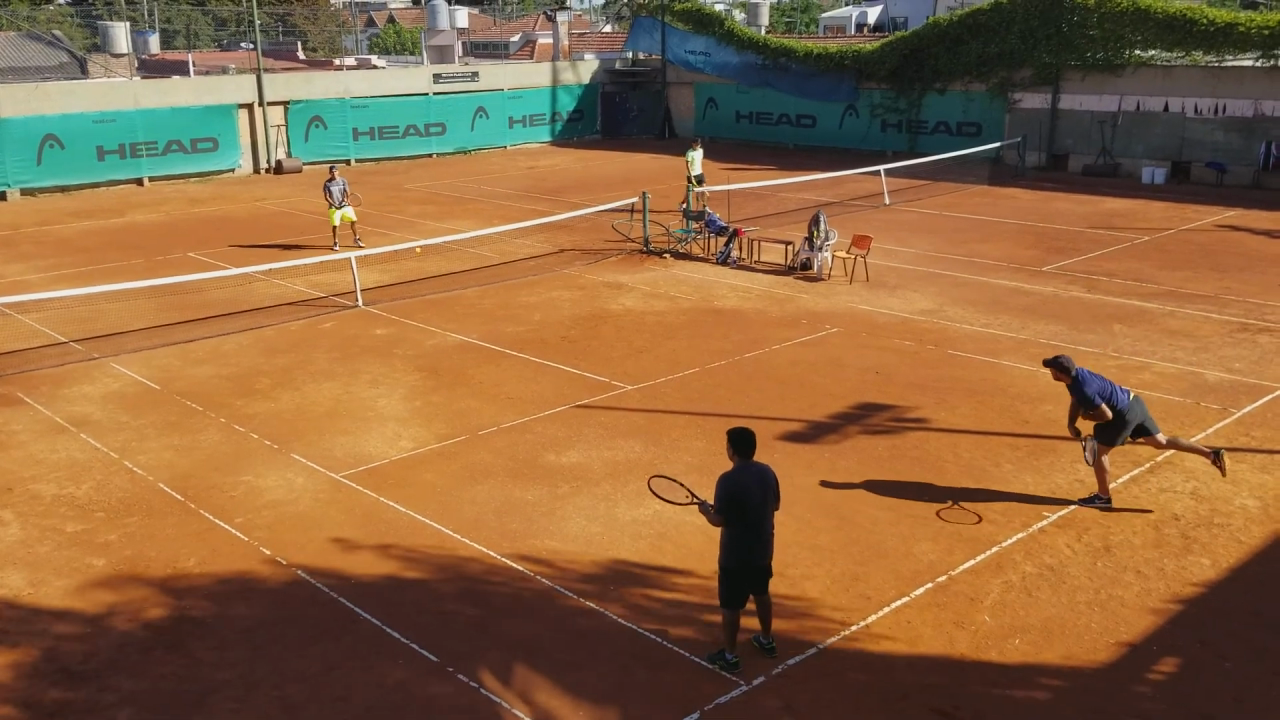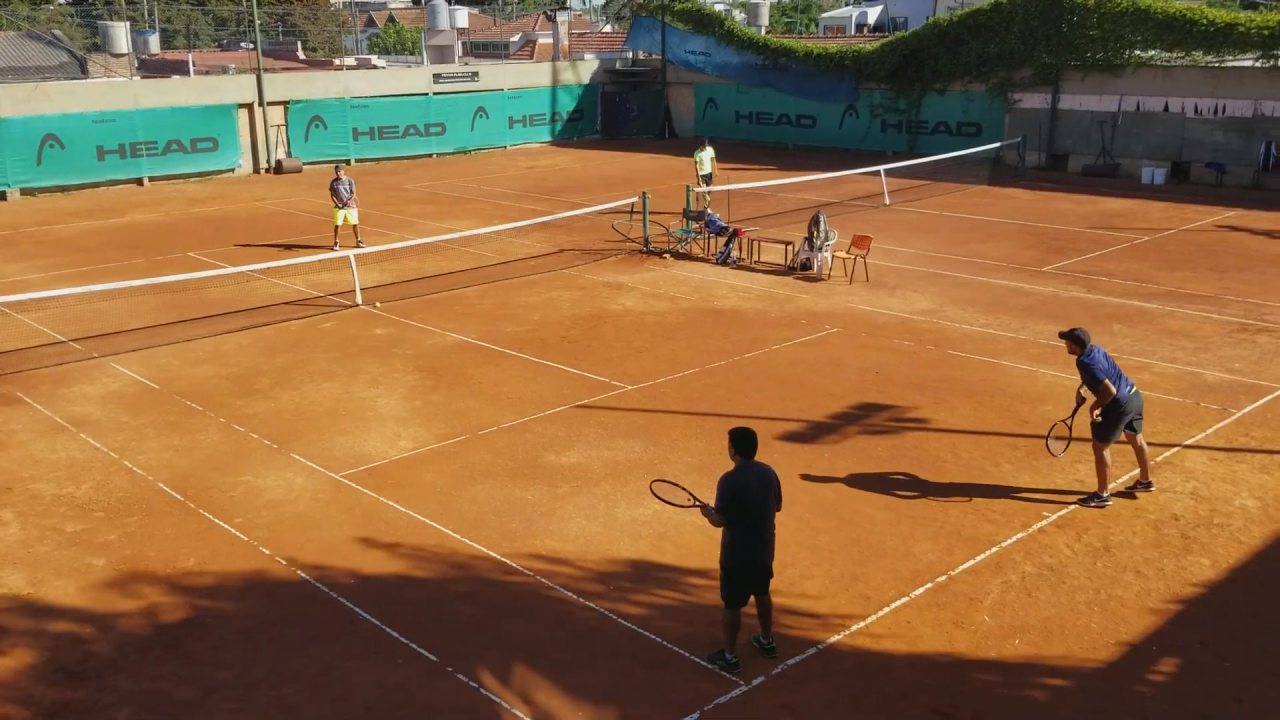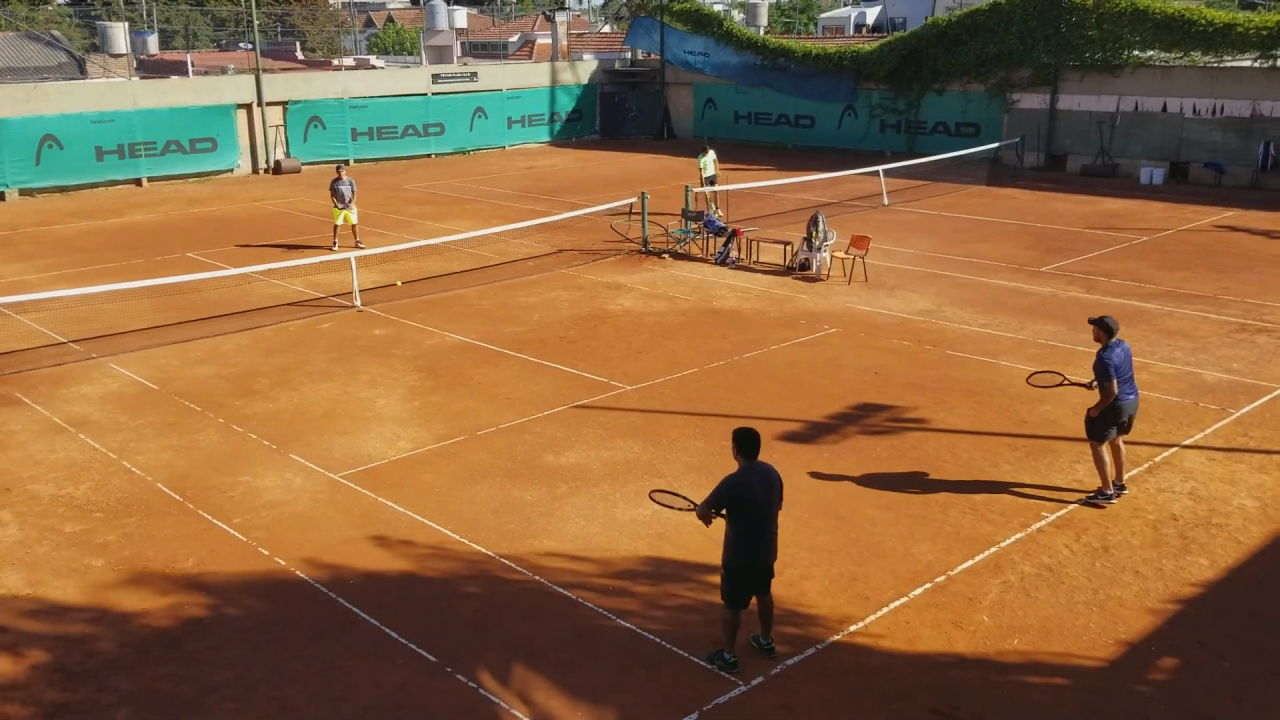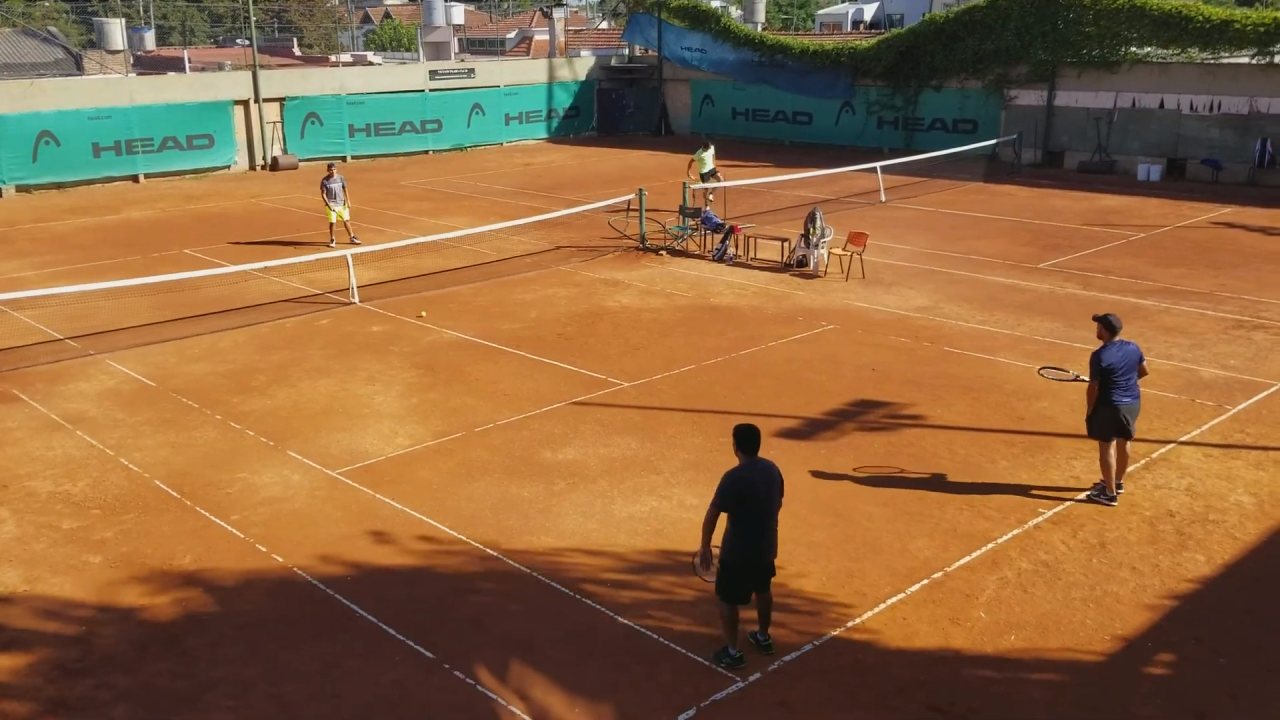
dt=0.3s
person 1, frame 1
left shoulder: (728, 480)
right shoulder: (767, 473)
left elbow: (718, 520)
right elbow: (775, 506)
left wrist: (706, 510)
left hip: (735, 555)
right hip: (763, 549)
left knee: (730, 605)
right knee: (762, 594)
left ankle: (730, 657)
right ankle: (767, 640)
person 1, frame 2
left shoulder: (730, 480)
right shoulder: (769, 473)
left elbow: (719, 521)
right elbow: (777, 506)
left wrist: (707, 512)
left hip: (736, 554)
right hip: (764, 549)
left knee: (731, 605)
right knee: (762, 594)
left ankle: (729, 656)
right ankle: (766, 641)
person 1, frame 3
left shoulder: (733, 482)
right shoulder: (772, 473)
left elbow: (702, 510)
right elbow: (778, 505)
left wrist: (707, 516)
left hip: (739, 555)
right hip: (766, 550)
left knee: (732, 605)
right knee: (763, 595)
left ankle: (728, 656)
right ankle: (766, 641)
person 1, frame 4
left shoulder: (734, 477)
right shoulder: (772, 469)
left elbow: (712, 515)
left wrist: (704, 547)
left hip: (738, 550)
right hip: (766, 546)
left knee: (727, 598)
right knee: (763, 591)
left ankle: (732, 652)
right ankle: (763, 637)
person 2, frame 1
left shoulder: (1083, 390)
right shoulder: (1076, 375)
left elbow: (1107, 416)
right elbow: (1076, 404)
left wrist: (1089, 416)
right wrist: (1071, 424)
left hip: (1125, 415)
right hip: (1135, 404)
left knee: (1100, 452)
right knee: (1162, 442)
left ankle: (1103, 497)
right ankle: (1213, 455)
person 2, frame 2
left shoulder: (1089, 364)
right shoulder: (1094, 350)
left elbow: (1110, 391)
left wrist: (1095, 407)
right wrist: (1080, 390)
left hip: (1121, 405)
right hip: (1133, 396)
left knee: (1100, 447)
right knee: (1136, 439)
left ankle: (1103, 495)
right ankle: (1145, 481)
person 2, frame 3
left shoulder: (1105, 357)
right shoulder: (1123, 345)
left elbow: (1112, 391)
left wrist: (1096, 409)
right wrist: (1098, 381)
left hip: (1116, 405)
right hip: (1132, 401)
left knee: (1098, 445)
right knee: (1115, 441)
left ankle: (1107, 492)
right ankle: (1120, 483)
person 2, frame 4
left shoulder: (1099, 356)
right shoulder: (1133, 348)
left elbow: (1093, 388)
right elbow: (1144, 371)
left wrist: (1090, 410)
left hip: (1111, 406)
right hip: (1133, 403)
left knee: (1107, 448)
right knee: (1124, 443)
left ankle: (1109, 493)
right ankle: (1117, 482)
